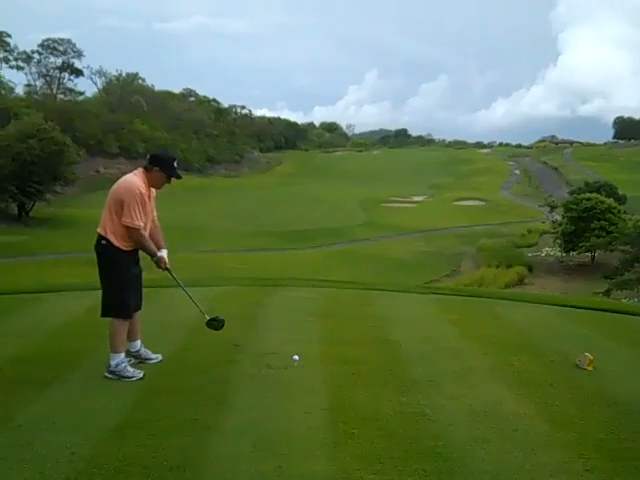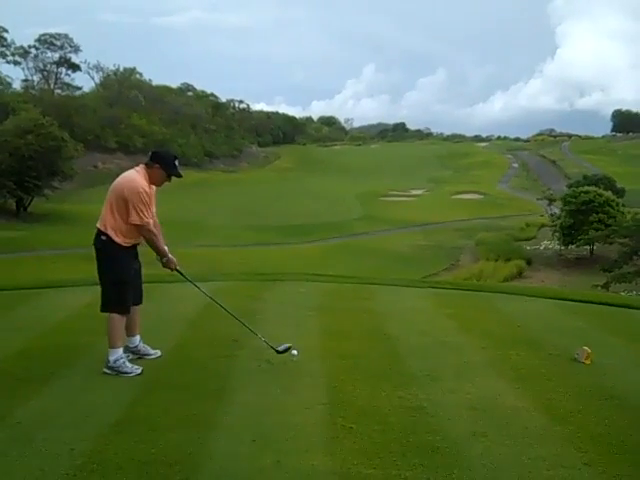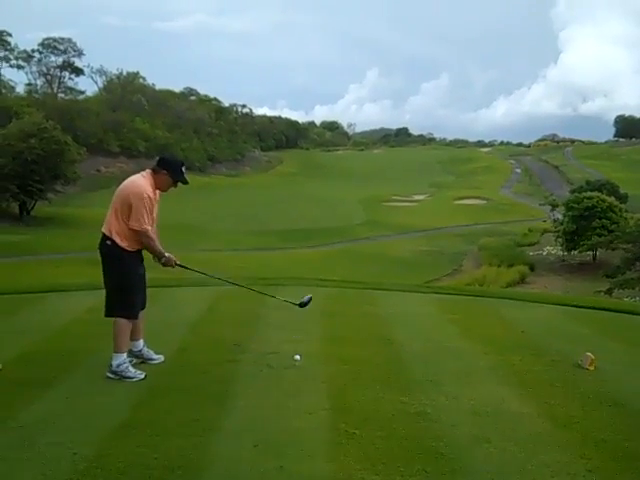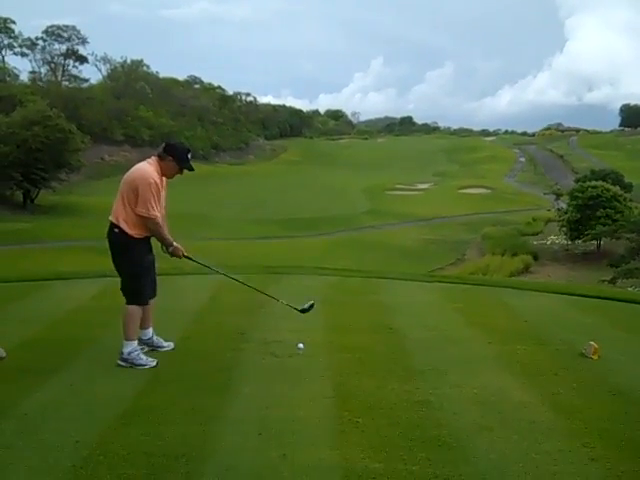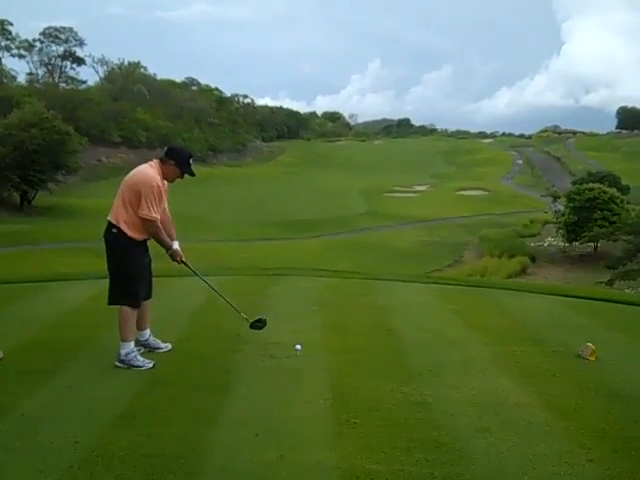
dt=0.7s
person 1, frame 1
left shoulder: (147, 186)
right shoulder: (134, 188)
left elbow: (152, 222)
right elbow: (135, 231)
left wrist: (162, 250)
right wrist: (155, 255)
left hip: (126, 249)
right hip: (114, 250)
left knee: (133, 303)
right knee: (121, 308)
left ankle: (135, 349)
right ankle: (116, 364)
person 1, frame 2
left shoulder: (145, 181)
right shoulder: (137, 186)
left elbow: (152, 220)
right elbow: (145, 229)
left wrist: (164, 249)
right wrist: (164, 256)
left hip: (125, 244)
right hip: (112, 245)
left knee: (133, 298)
right knee: (119, 303)
left ankle: (133, 345)
right ankle: (114, 359)
person 1, frame 3
left shoulder: (149, 185)
right shoulder: (142, 191)
left elbow: (148, 226)
right elbow: (143, 233)
left wrist: (161, 253)
right wrist: (162, 256)
left hip: (128, 248)
right hip: (118, 250)
left knee: (137, 303)
right knee: (126, 307)
left ankle: (136, 349)
right ankle: (118, 363)
person 1, frame 4
left shoulder: (157, 174)
right shoulder: (148, 177)
left elbow: (159, 213)
right elbow: (151, 220)
left wrist: (168, 241)
right wrist: (170, 245)
left hip: (137, 236)
right hip: (126, 237)
left knee: (147, 290)
right knee: (136, 295)
left ankle: (146, 337)
right ankle: (129, 351)
person 1, frame 5
left shoulder: (158, 177)
right shoulder: (150, 180)
left elbow: (163, 214)
right elbow: (151, 222)
left wrist: (175, 243)
right wrist: (169, 248)
left hip: (134, 238)
right hip: (123, 238)
left knee: (143, 292)
right knee: (130, 296)
left ankle: (144, 338)
right ankle: (126, 353)
